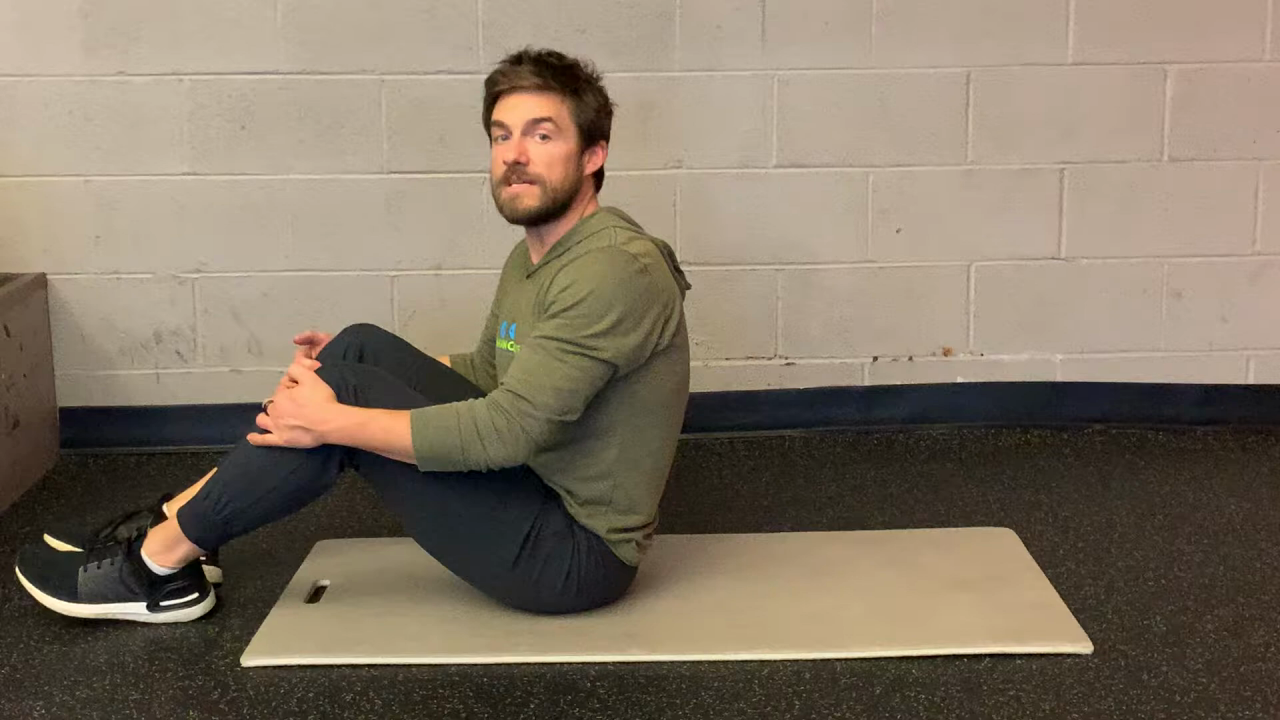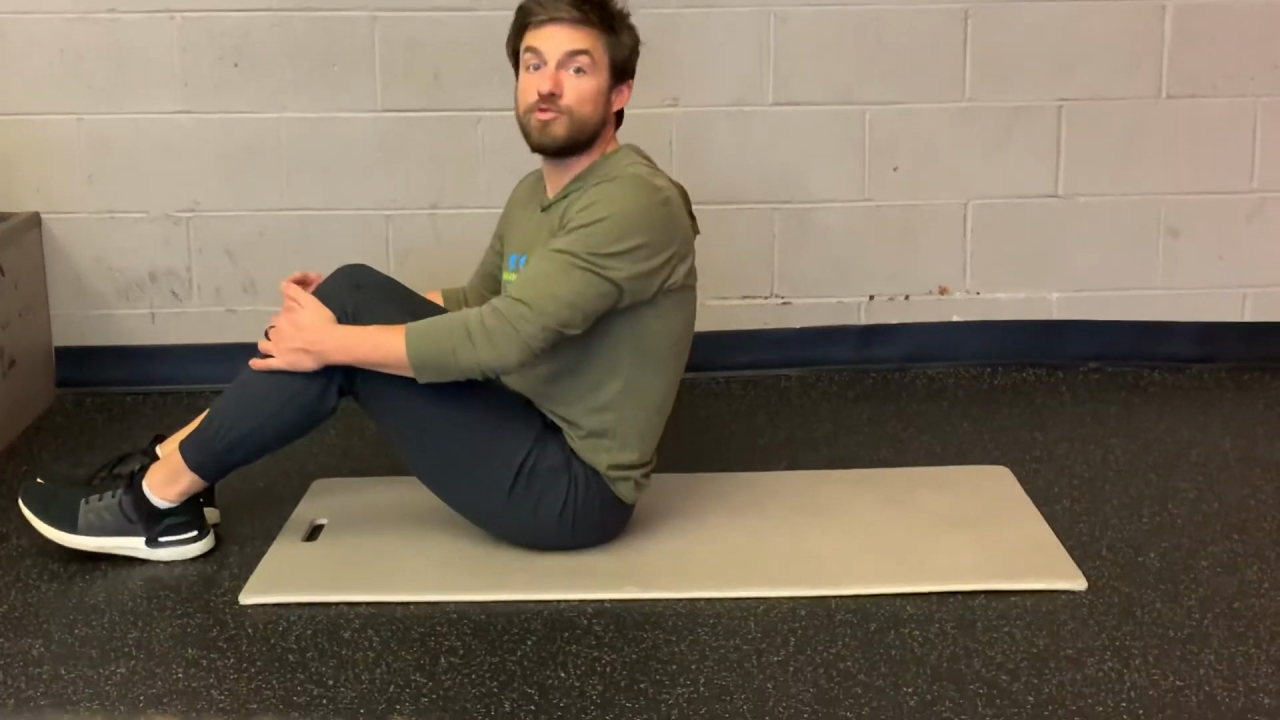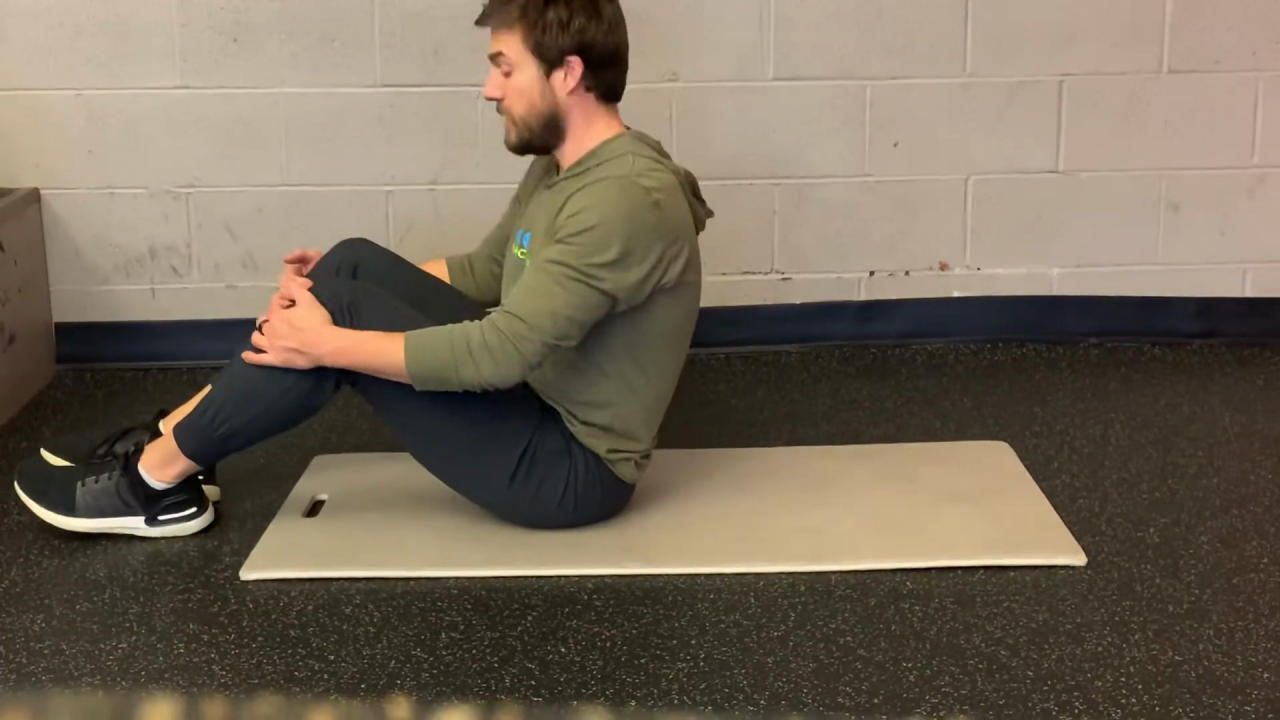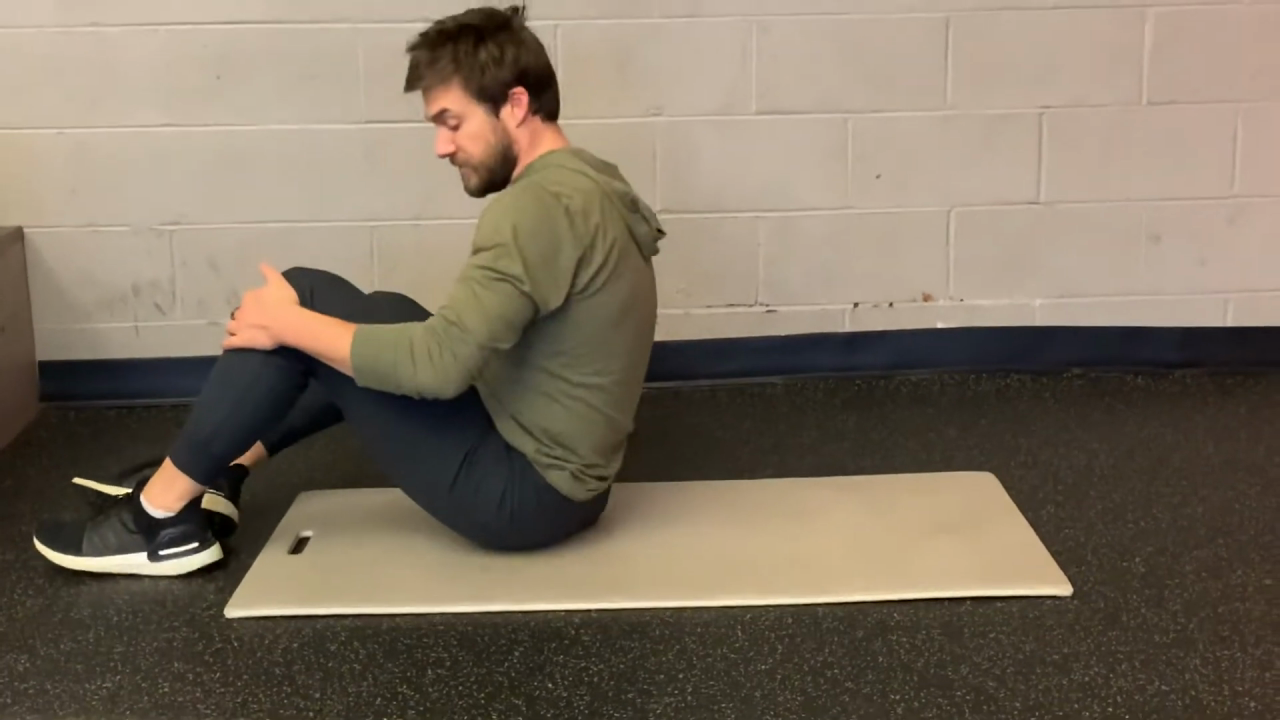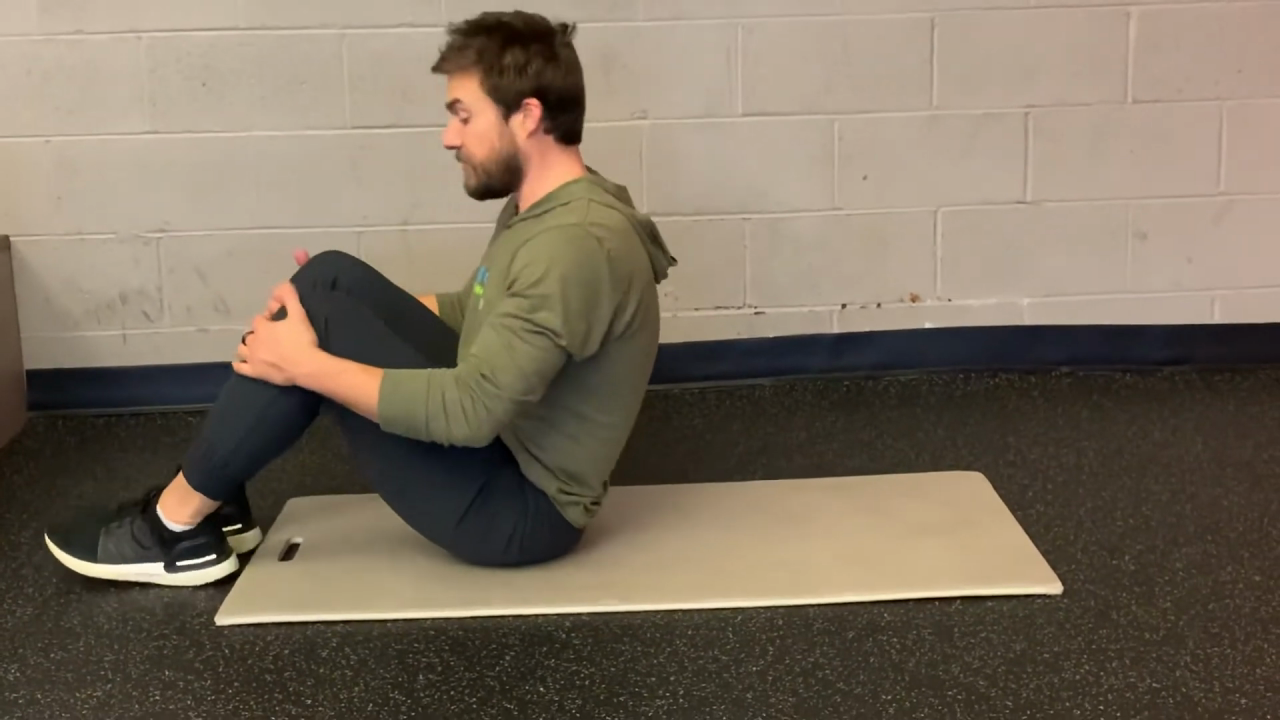
dt=1s
person 1, frame 1
left shoulder: (614, 270)
right shoulder: (534, 257)
left elbow: (506, 429)
right elbow: (490, 371)
left wrist: (333, 420)
right wrist: (351, 369)
left hip: (574, 552)
right hip: (540, 494)
left knee: (349, 393)
right knee: (363, 347)
left ankle: (155, 565)
right ankle: (178, 520)
person 1, frame 2
left shoulder: (634, 204)
right shoulder: (535, 192)
left elbow: (500, 336)
right elbow: (480, 304)
left wrist: (332, 340)
right wrist: (343, 310)
left hip: (573, 489)
right hip: (540, 436)
left knee: (344, 343)
right knee: (355, 290)
left ankle: (157, 500)
right ankle: (173, 461)
person 1, frame 3
left shoulder: (625, 200)
right shoulder: (564, 166)
left elbow: (501, 352)
right elbow: (486, 273)
left wrist: (328, 344)
right wrist: (339, 283)
left hip: (570, 470)
right hip: (541, 405)
left knee: (341, 315)
right knee: (355, 264)
left ankle: (156, 480)
right ankle: (174, 438)
person 1, frame 4
left shoulder: (542, 205)
right shoulder: (580, 188)
left elbow: (440, 363)
left wrist: (291, 325)
left hip: (523, 492)
right hip: (559, 472)
left knee: (306, 296)
right knee: (380, 315)
left ankle: (164, 516)
right ankle: (216, 466)
person 1, frame 5
left shoulder: (576, 244)
right shoulder: (542, 206)
left elbow: (469, 410)
right elbow: (477, 313)
left wrist: (306, 365)
right wrist: (344, 304)
left hip: (519, 511)
right hip: (502, 447)
left knee: (316, 337)
right knee: (331, 276)
left ankle: (176, 525)
right ankle: (214, 499)
